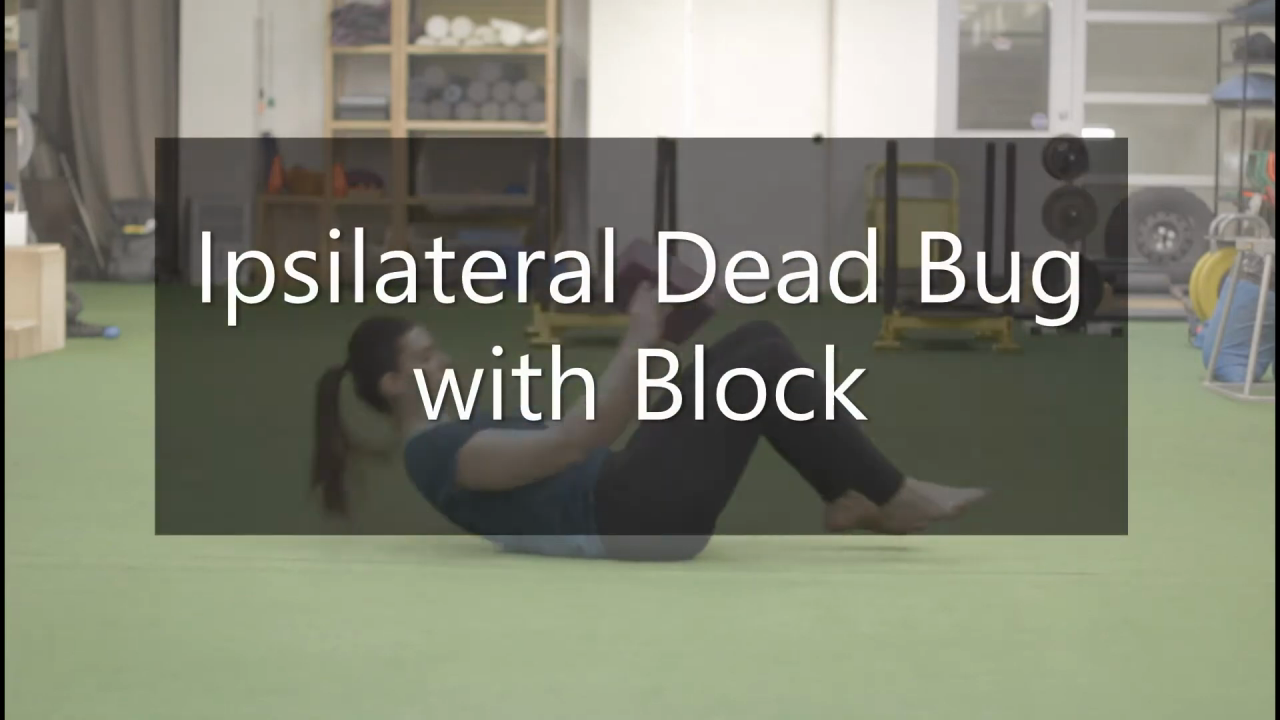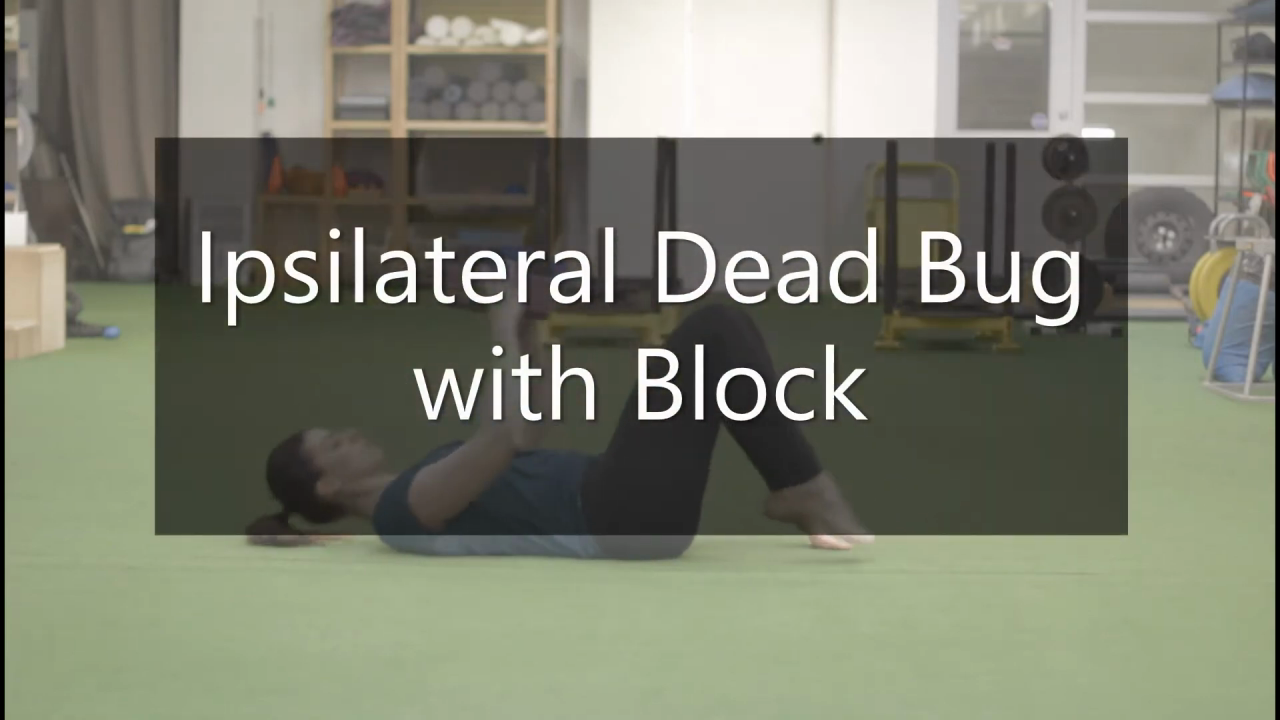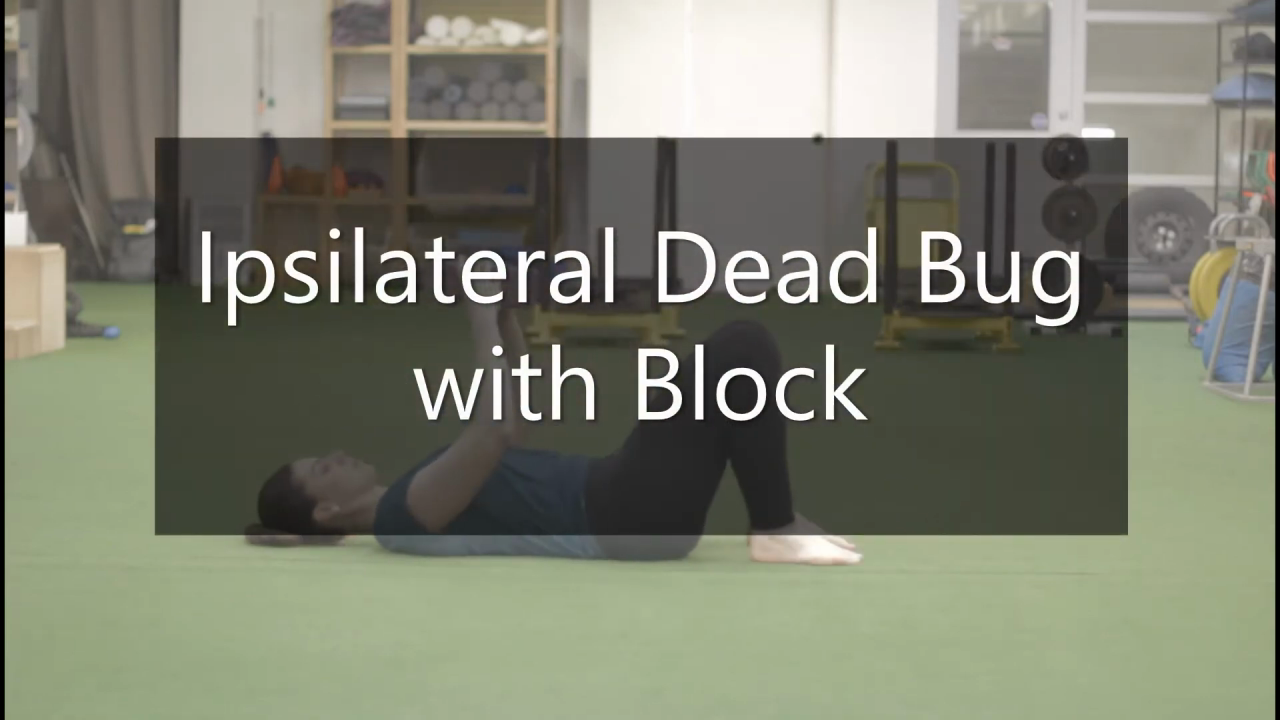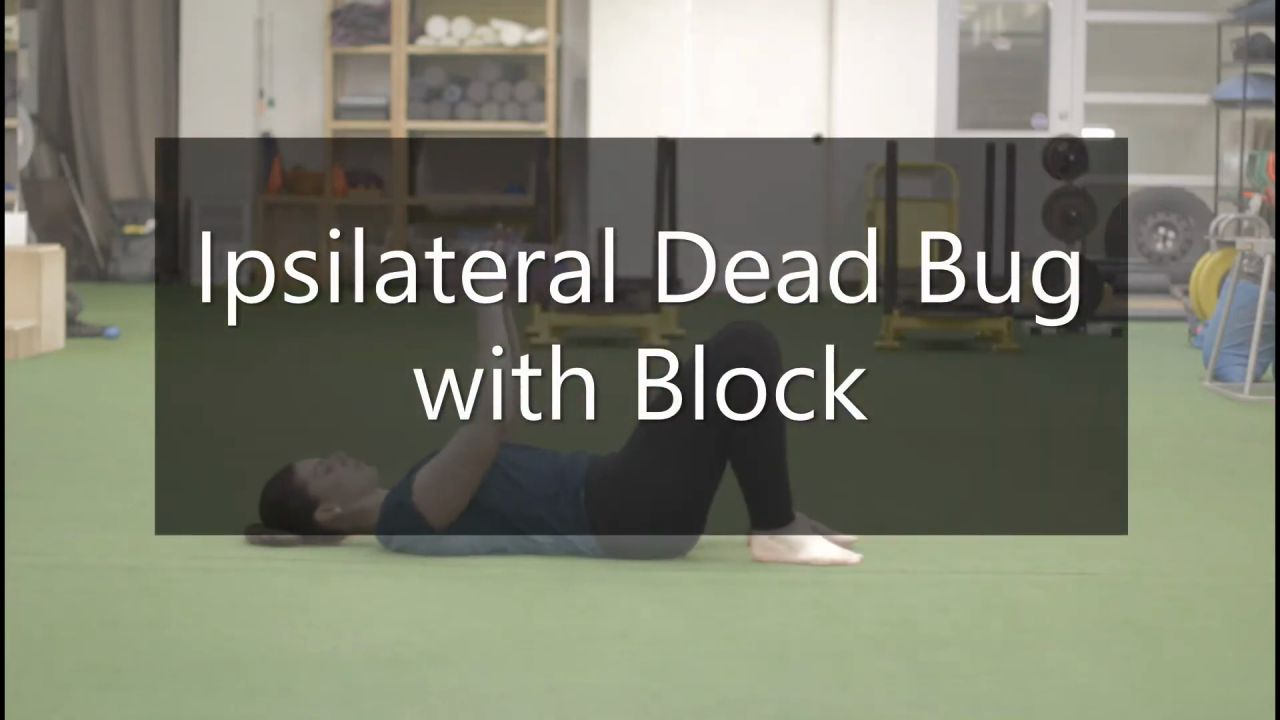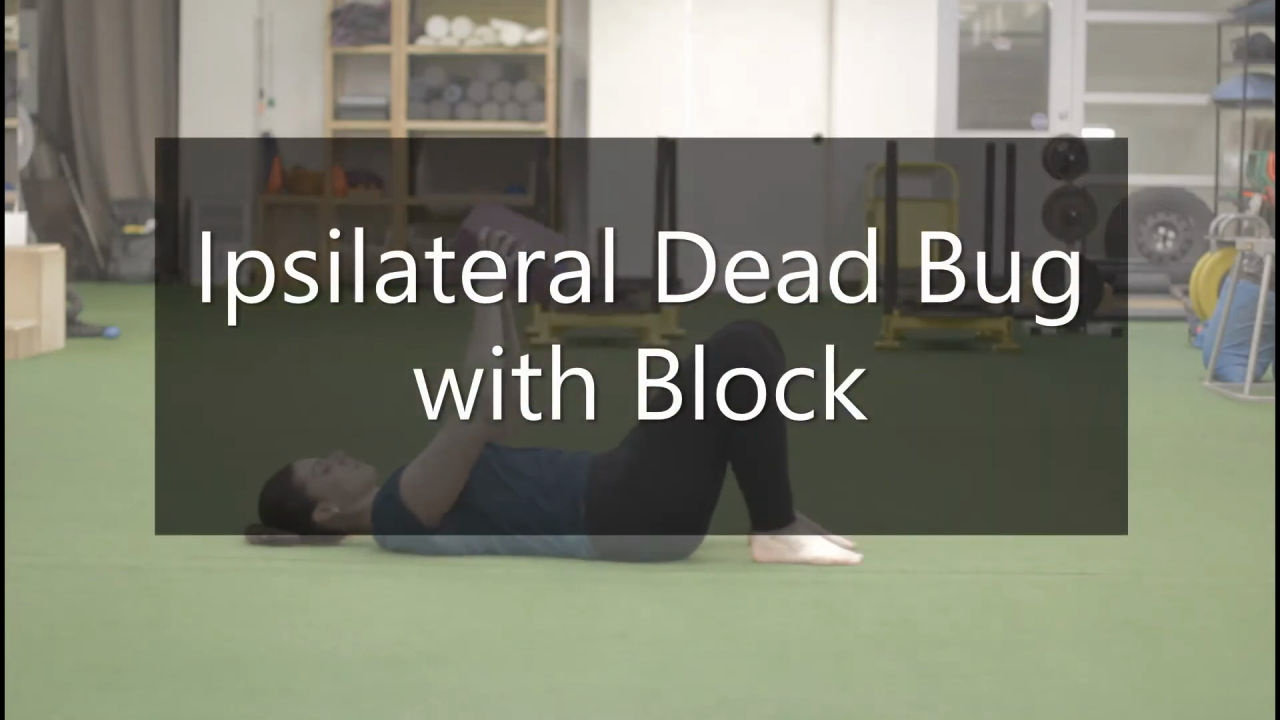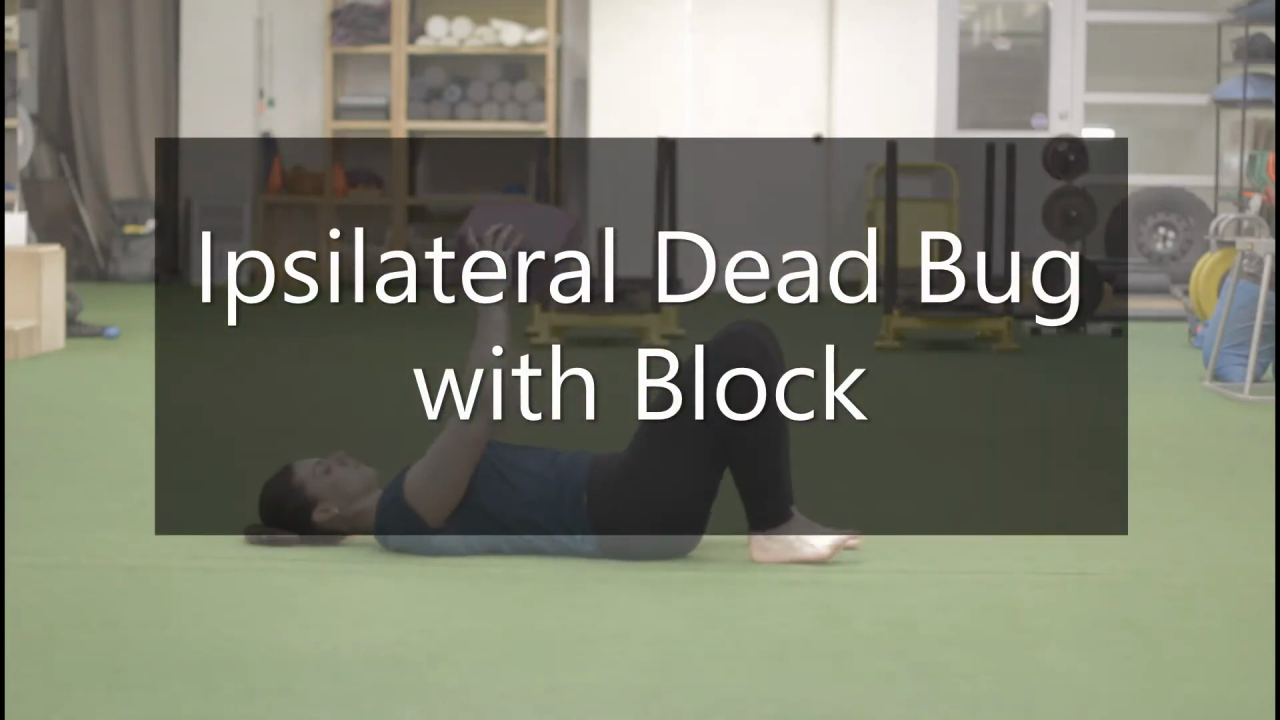
dt=0.3s
person 1, frame 1
left shoulder: (453, 431)
right shoulder: (444, 450)
left elbow: (581, 427)
right elbow: (576, 436)
left wrist: (642, 342)
right wrist: (637, 340)
left hip: (630, 498)
right hip: (640, 525)
left knee: (759, 344)
right knee: (759, 359)
left ankle: (847, 498)
right ankle: (893, 497)
person 1, frame 2
left shoulder: (418, 486)
right shoulder: (404, 511)
left elbow: (526, 421)
right elbow: (503, 435)
left wrist: (525, 333)
right wrist: (502, 329)
left hip: (607, 502)
right hip: (624, 519)
left knee: (722, 324)
right knee: (715, 332)
left ankle: (793, 493)
right ankle: (804, 485)
person 1, frame 3
left shoulder: (422, 497)
right shoulder: (407, 518)
left elbow: (513, 412)
right elbow: (495, 428)
left wrist: (505, 312)
right wrist: (479, 317)
left hip: (619, 501)
right hip: (631, 520)
left knee: (742, 342)
right knee: (744, 353)
left ankle: (777, 519)
right ankle: (775, 531)
person 1, frame 4
left shoulder: (422, 497)
right shoulder: (409, 517)
left elbow: (504, 400)
right elbow: (493, 417)
left wrist: (500, 298)
right wrist: (487, 307)
left hip: (620, 499)
right hip: (630, 518)
left knee: (745, 342)
right knee: (744, 354)
left ankle: (777, 517)
right ankle: (776, 530)
person 1, frame 5
left shoulder: (420, 493)
right shoulder: (403, 514)
left elbow: (504, 393)
right elbow: (477, 409)
left wrist: (501, 289)
right wrist: (486, 293)
left hip: (620, 497)
right hip: (633, 518)
left knee: (746, 342)
right knee: (743, 353)
left ankle: (778, 516)
right ankle: (776, 529)
person 1, frame 6
left shoulder: (418, 496)
right shoulder: (406, 517)
left elbow: (485, 400)
right elbow: (478, 407)
left wrist: (496, 285)
right wrist: (490, 293)
left hip: (619, 497)
right hip: (631, 518)
left knee: (746, 342)
right knee: (742, 354)
left ankle: (777, 517)
right ankle: (774, 529)
